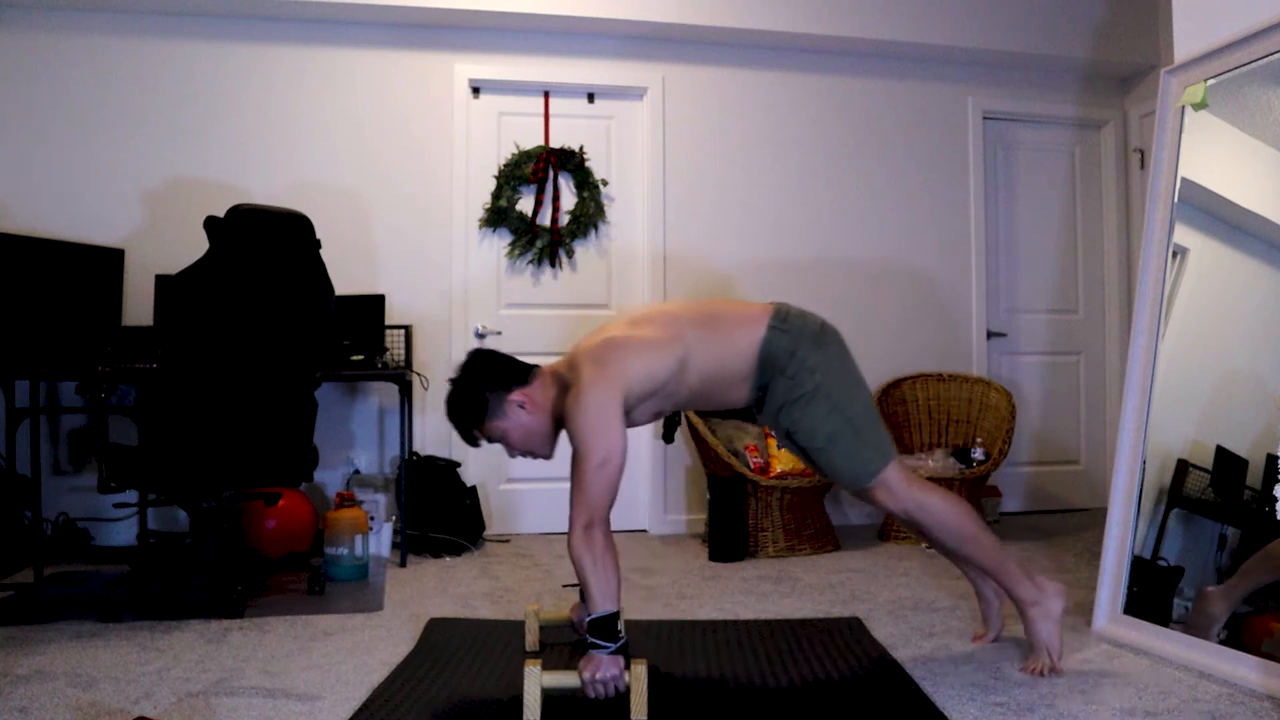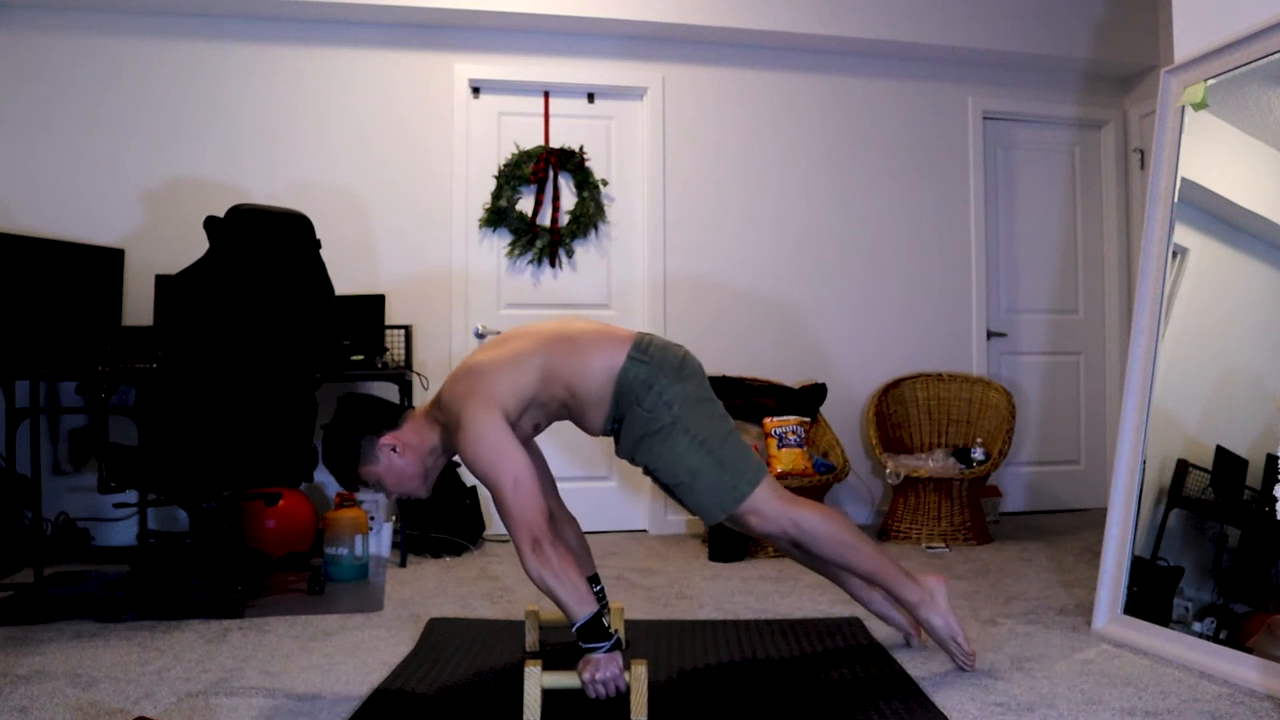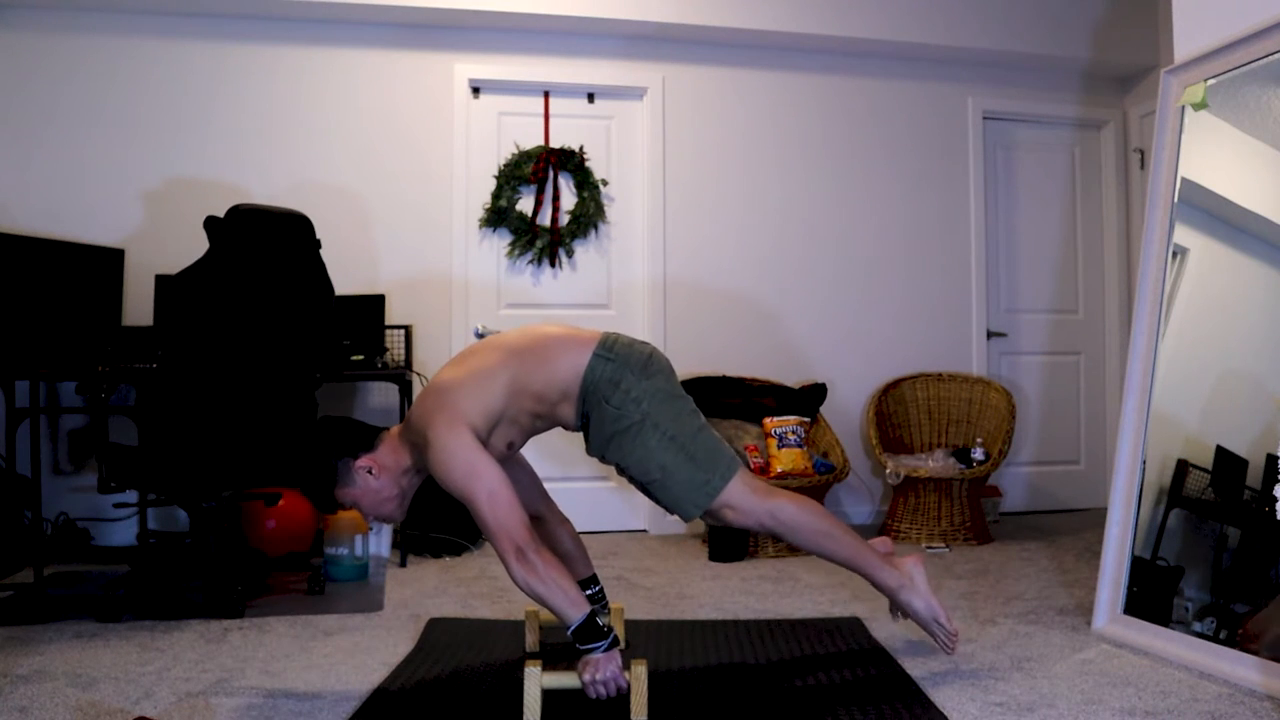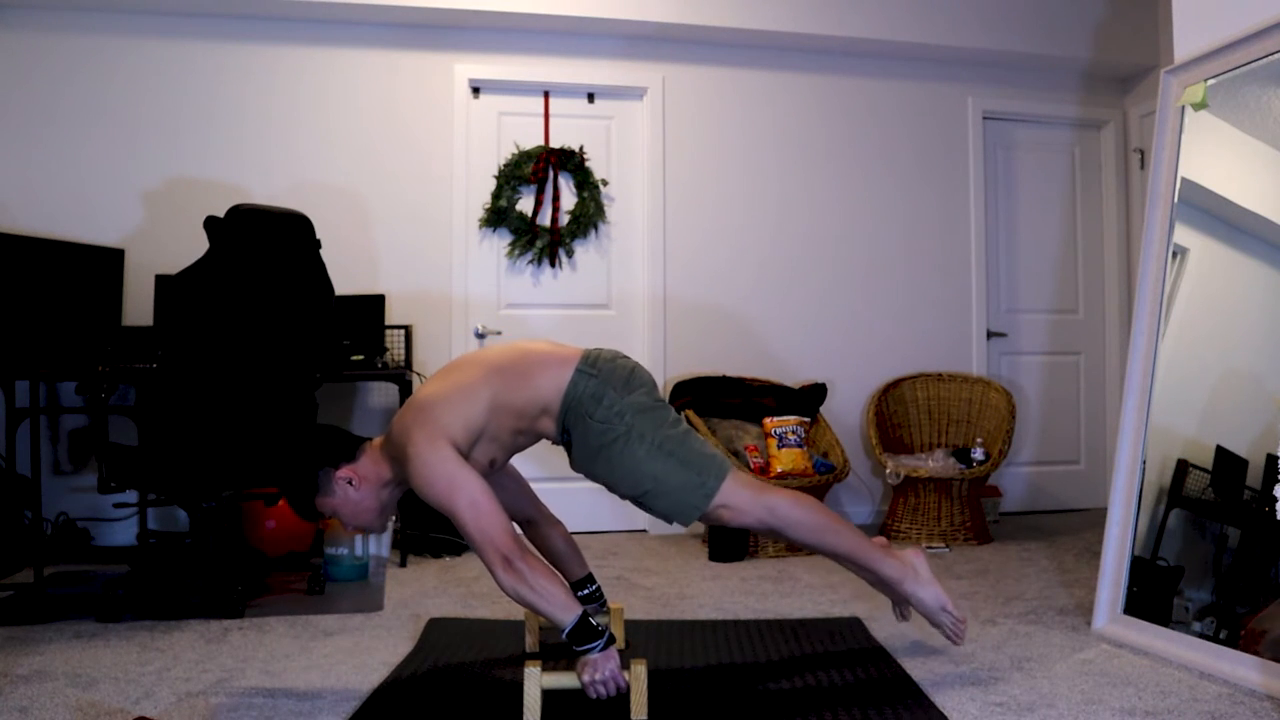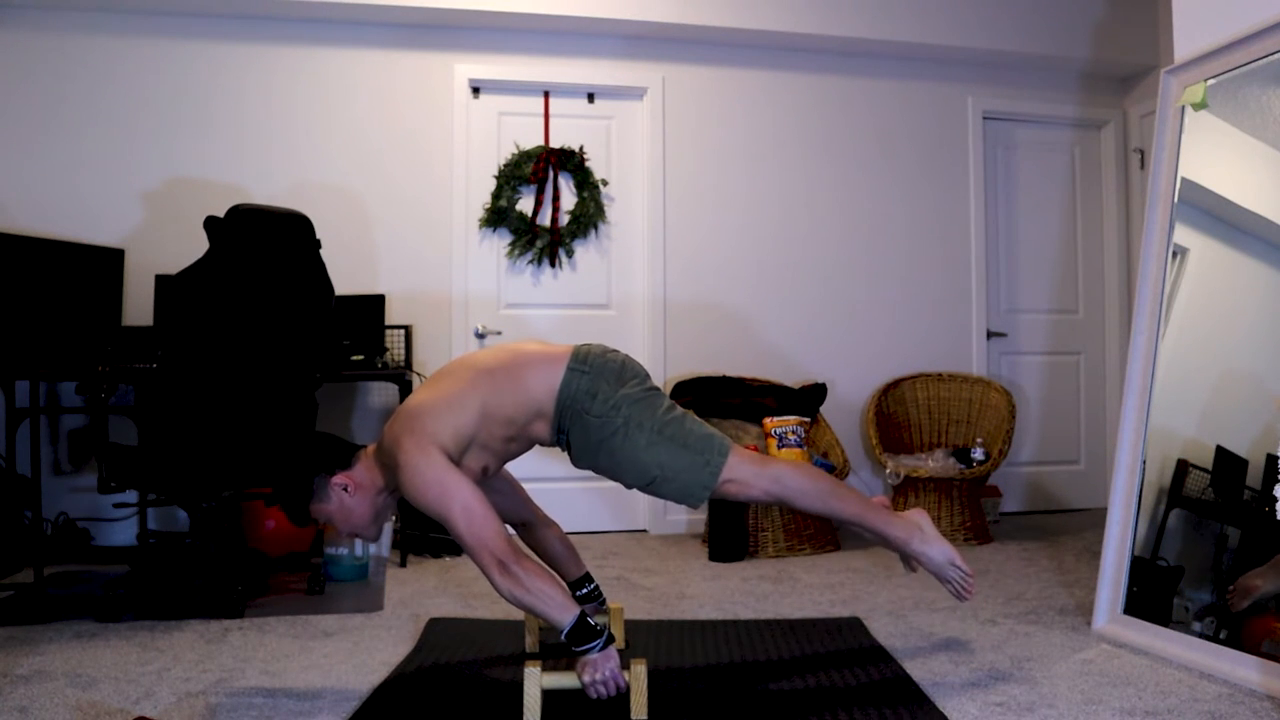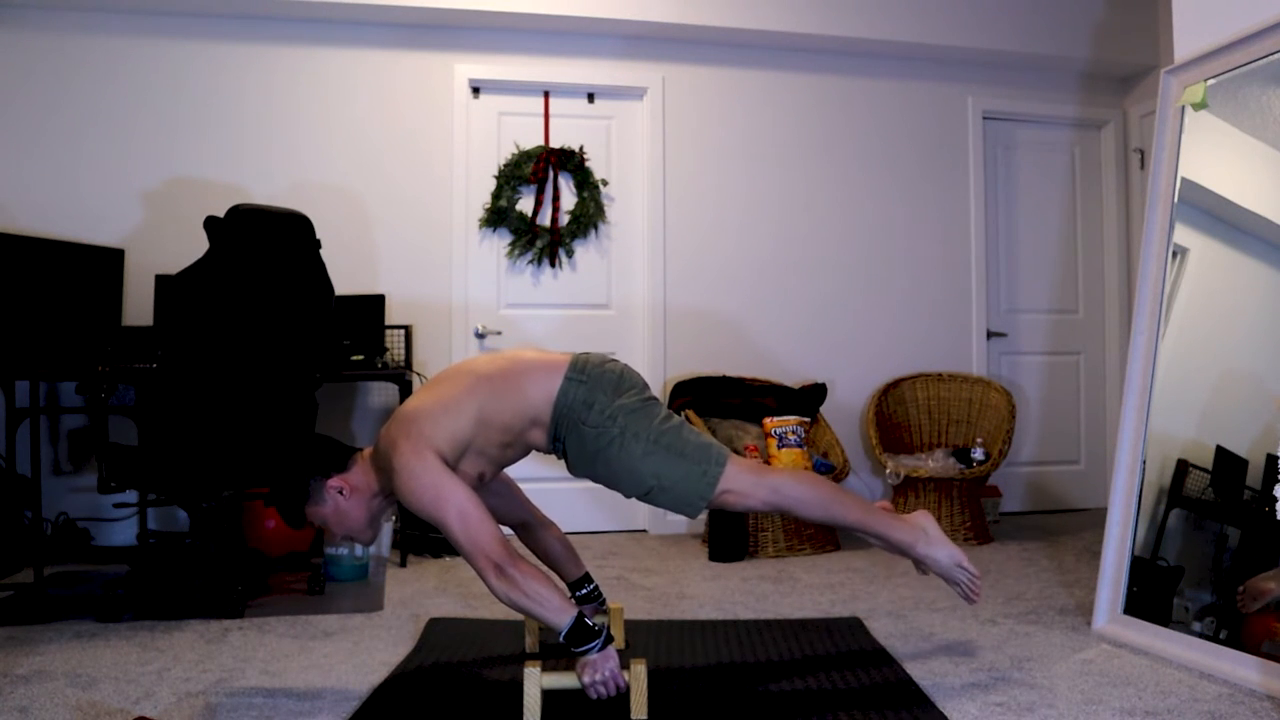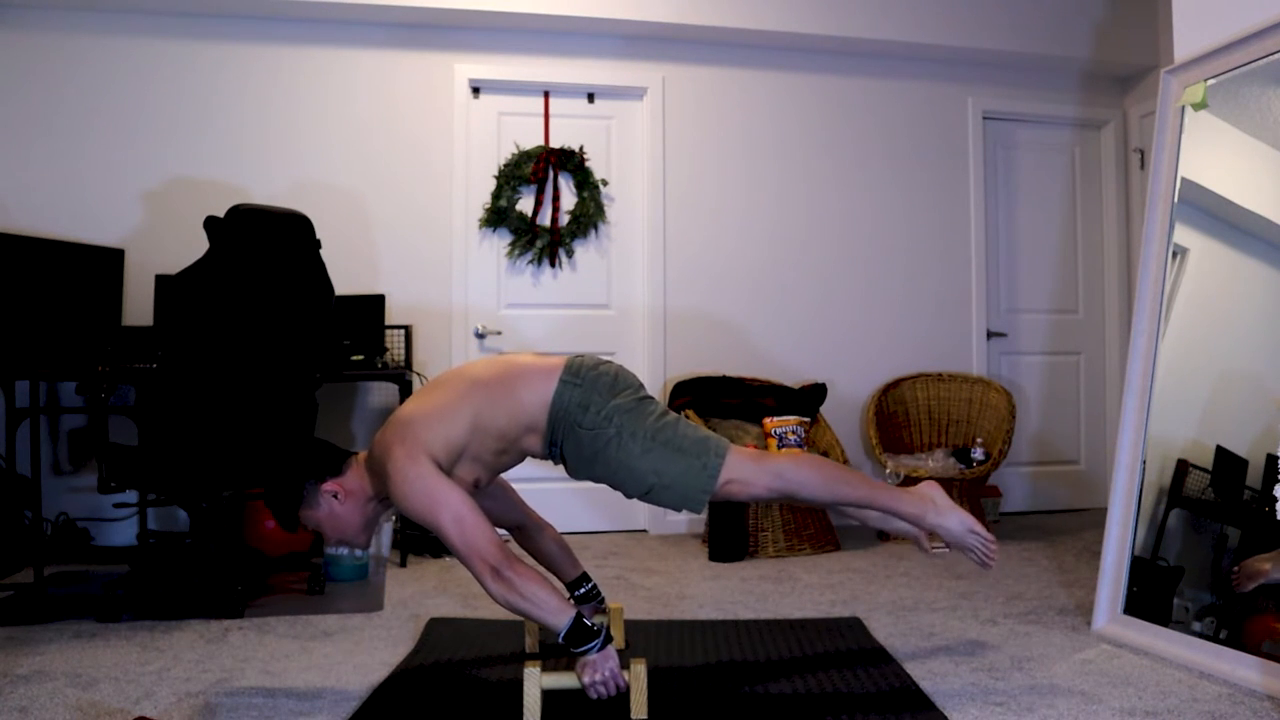
dt=0.7s
person 1, frame 1
left shoulder: (590, 393)
right shoulder: (575, 381)
left elbow: (590, 525)
right elbow: (588, 515)
left wrist: (607, 642)
right wrist: (594, 603)
left hip: (793, 358)
right hip: (782, 357)
left knee: (894, 491)
right knee: (879, 489)
left ankle: (1032, 593)
right ankle: (986, 582)
person 1, frame 2
left shoulder: (469, 422)
right shoulder: (476, 409)
left elbow: (535, 543)
right elbow: (550, 514)
left wrist: (597, 642)
right wrist: (594, 603)
left hip: (648, 389)
right hip: (646, 384)
left knee: (769, 511)
right knee: (758, 515)
left ankle: (915, 594)
right ankle: (881, 597)
person 1, frame 3
left shoulder: (440, 442)
right shoulder: (451, 425)
left elbow: (520, 552)
right elbow: (541, 516)
left wrist: (593, 641)
right wrist: (593, 605)
left hip: (615, 386)
right hip: (615, 380)
left knee: (743, 503)
right knee: (732, 501)
left ankle: (893, 576)
right ankle: (868, 552)
person 1, frame 4
left shoulder: (419, 454)
right shoulder: (439, 440)
left elbow: (507, 559)
right elbow: (531, 517)
left wrist: (589, 640)
right wrist: (588, 600)
left hip: (598, 403)
right hip: (596, 394)
left knee: (742, 504)
right knee: (732, 500)
left ankle: (896, 567)
right ankle: (871, 560)
person 1, frame 5
left shoulder: (411, 462)
right shoulder: (430, 445)
left elbow: (501, 563)
right elbow: (525, 519)
left wrist: (587, 639)
right wrist: (586, 597)
left hip: (592, 398)
right hip: (589, 388)
left knee: (747, 478)
right knee: (743, 473)
left ankle: (901, 528)
right ankle: (873, 515)
person 1, frame 6
left shoulder: (406, 464)
right shoulder: (427, 449)
left elbow: (498, 565)
right elbow: (522, 517)
left wrist: (587, 640)
right wrist: (586, 598)
left hip: (588, 407)
right hip: (586, 398)
left knee: (745, 486)
right knee: (736, 480)
left ankle: (906, 532)
right ankle: (885, 520)
person 1, frame 7
left shoulder: (399, 470)
right shoulder: (418, 450)
left elbow: (496, 568)
right elbow: (519, 521)
left wrist: (584, 641)
right wrist: (586, 597)
left hip: (584, 411)
right hip: (581, 398)
left knee: (748, 477)
right knee: (744, 472)
left ankle: (914, 503)
right ankle: (898, 518)
